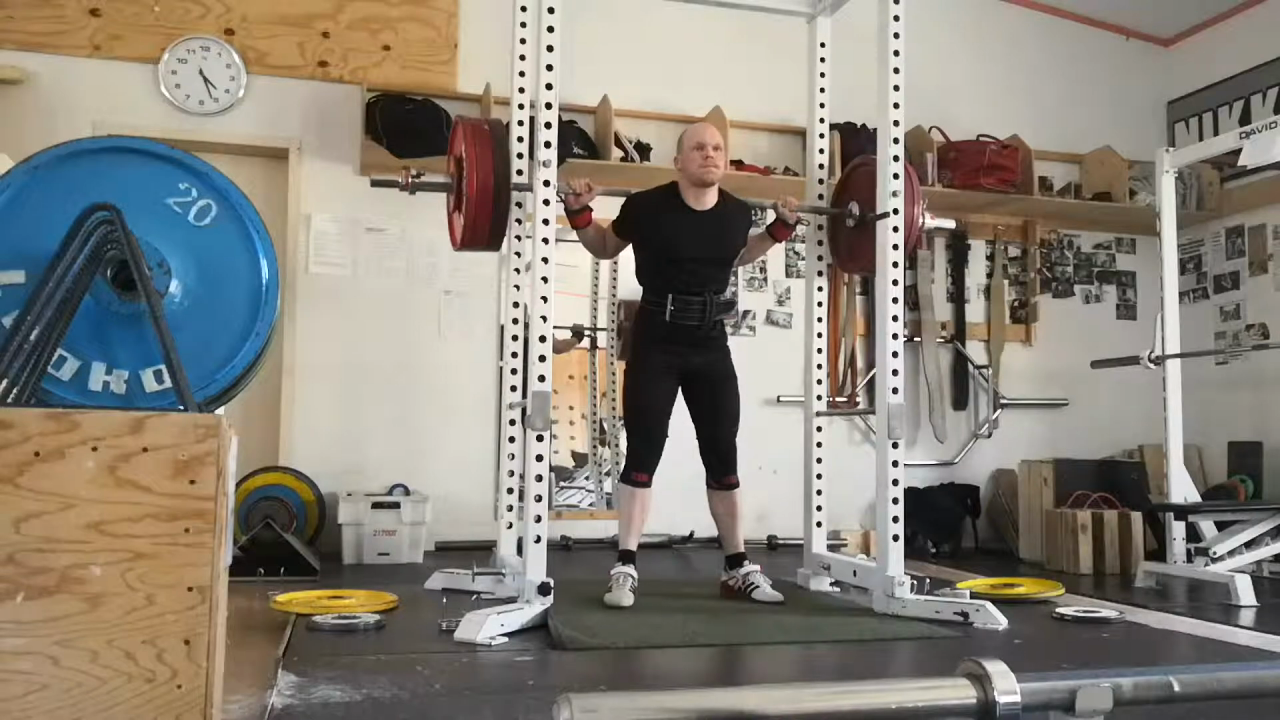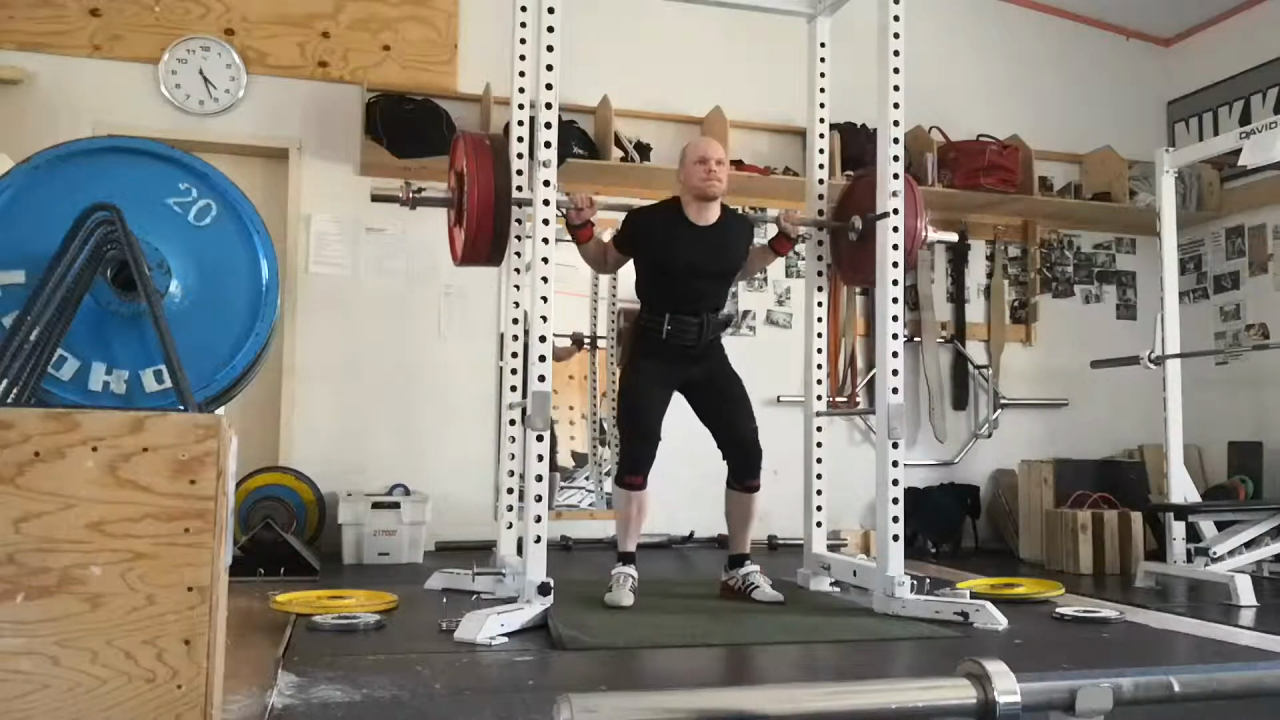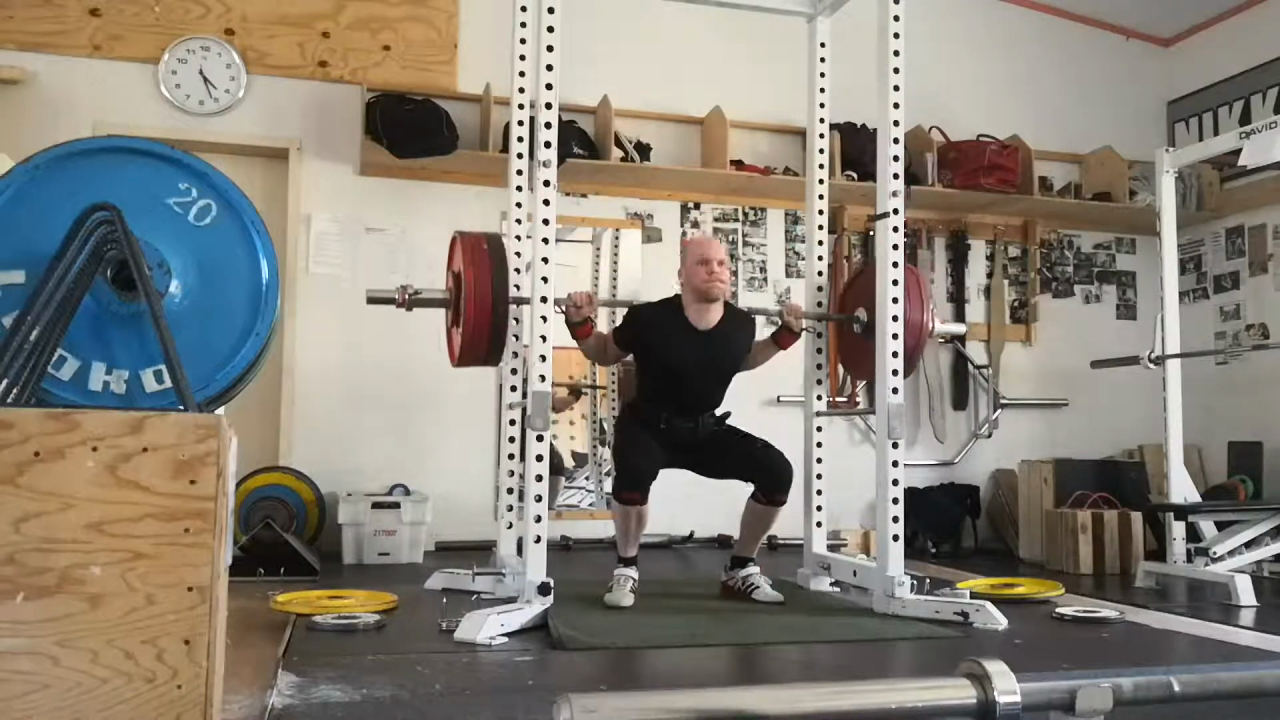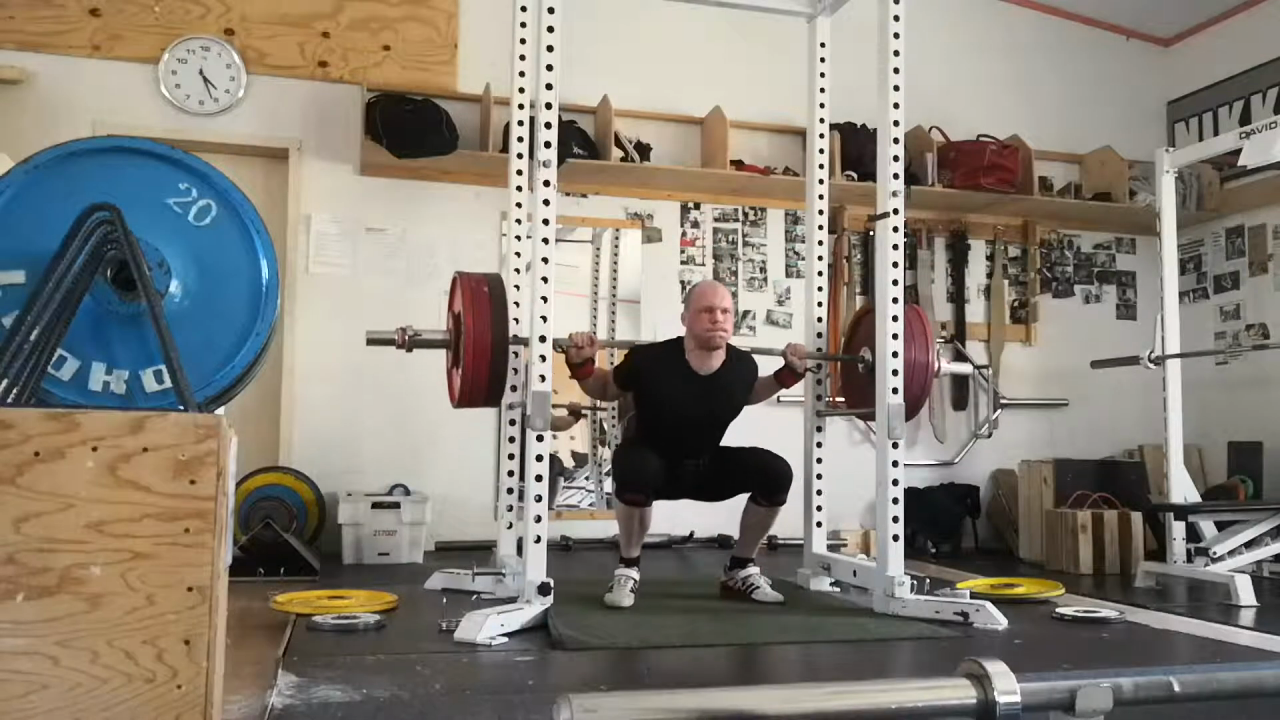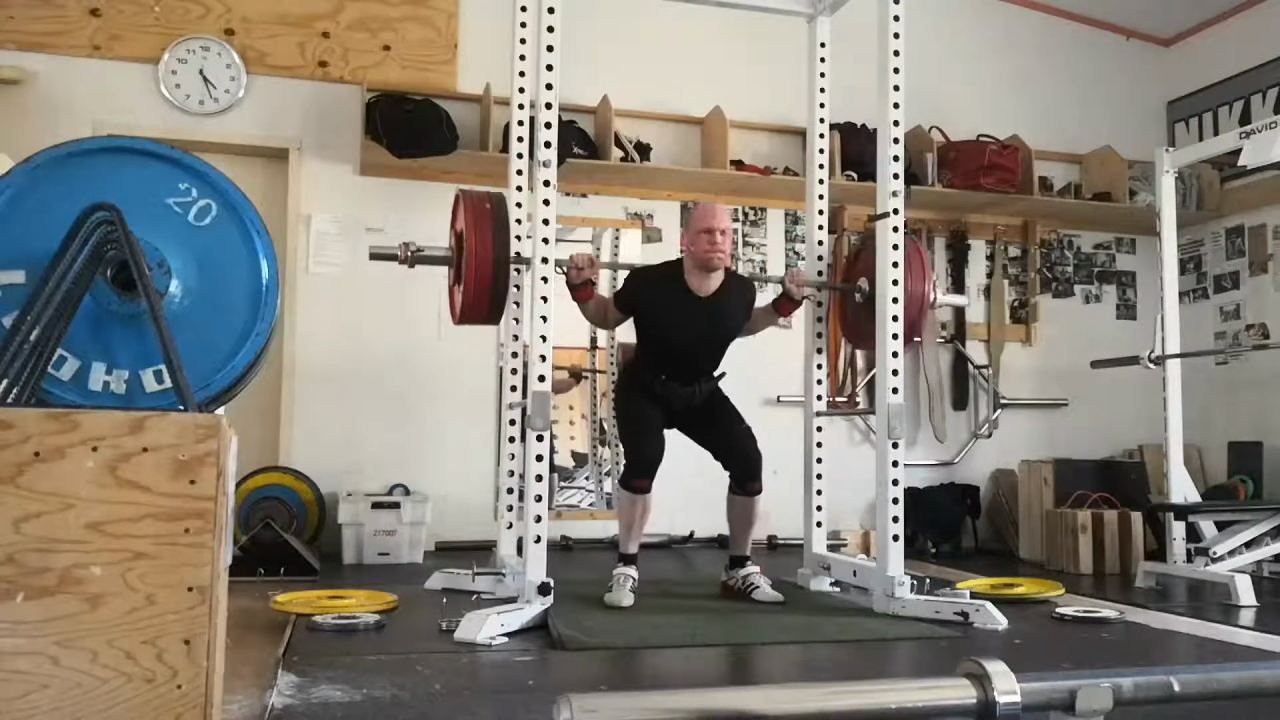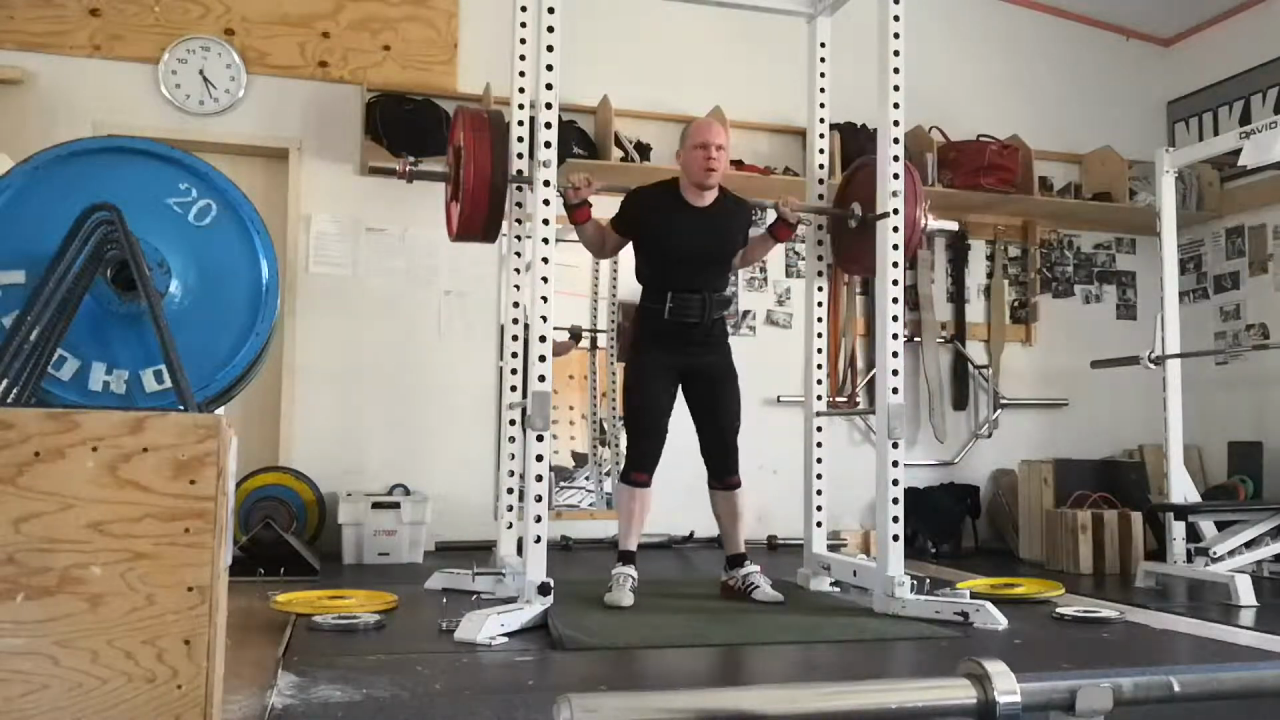
dt=0.7s
person 1, frame 1
left shoulder: (737, 213)
right shoulder: (647, 207)
right elbow: (605, 248)
left wrist: (781, 228)
right wrist: (578, 213)
left hip: (710, 343)
right hip: (656, 342)
left knee: (723, 457)
right knee: (643, 454)
left ankle: (738, 568)
right ankle: (625, 568)
person 1, frame 2
left shoulder: (738, 227)
right shoulder: (649, 221)
right elbow: (606, 262)
left wrist: (783, 241)
right wrist: (580, 228)
left hip: (707, 354)
right hip: (653, 352)
left knee: (747, 454)
right knee: (637, 456)
left ankle: (739, 569)
right ankle: (625, 569)
person 1, frame 3
left shoulder: (740, 325)
right shoulder: (650, 319)
right elbow: (605, 354)
left wrist: (786, 334)
right wrist: (581, 324)
left hip: (706, 431)
right hip: (648, 427)
left knee: (777, 471)
right knee: (634, 470)
left ankle: (740, 569)
right ankle: (626, 570)
person 1, frame 4
left shoulder: (742, 367)
right shoulder: (650, 361)
right elbow: (606, 390)
left wrist: (789, 375)
right wrist: (581, 365)
left hip: (708, 467)
right hip: (652, 465)
left knee: (775, 472)
right knee: (636, 468)
left ankle: (739, 570)
right ankle: (628, 570)
person 1, frame 5
left shoulder: (741, 291)
right shoulder: (650, 283)
right elbow: (607, 319)
left wrist: (787, 302)
right wrist: (582, 287)
left hip: (702, 392)
right hip: (645, 389)
left knee: (748, 461)
right knee: (644, 459)
left ankle: (740, 570)
right ankle: (626, 570)
person 1, frame 6
left shoulder: (737, 210)
right shoulder: (647, 202)
right elbow: (603, 246)
left wrist: (782, 228)
right wrist: (578, 209)
left hip: (711, 341)
right hip: (655, 340)
left knee: (724, 454)
right knee: (643, 452)
left ankle: (737, 569)
right ankle: (626, 568)
